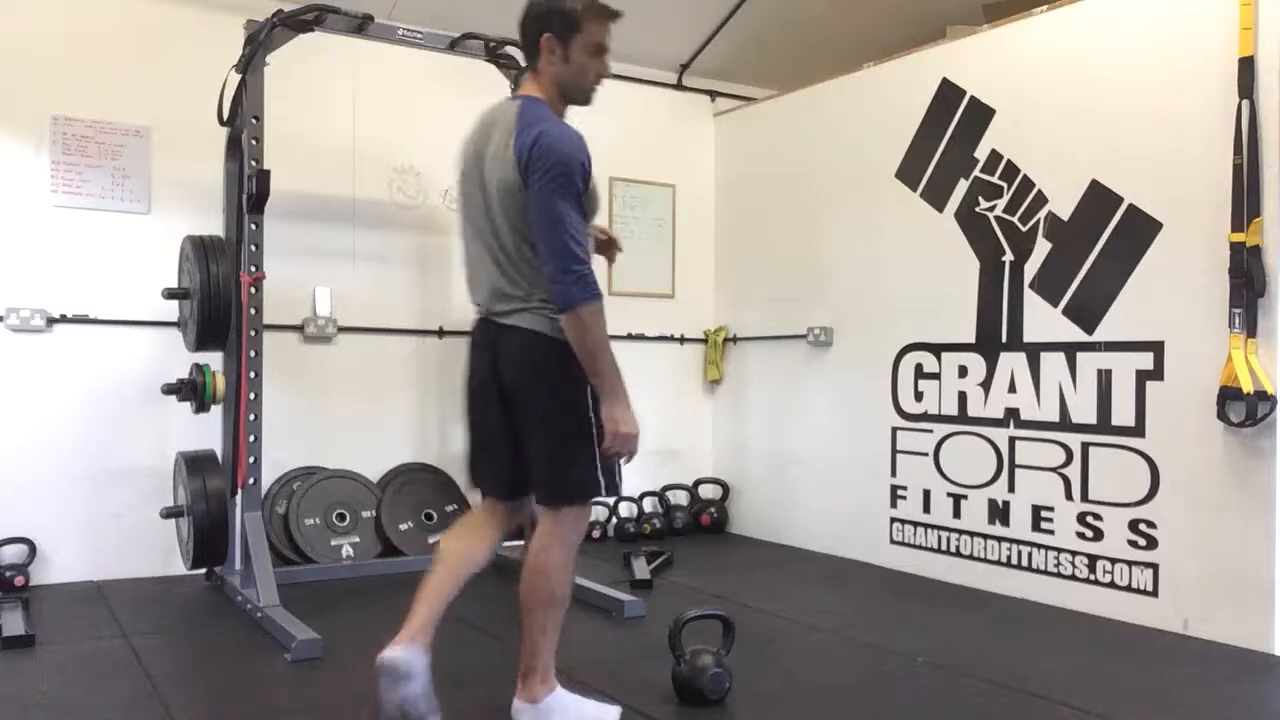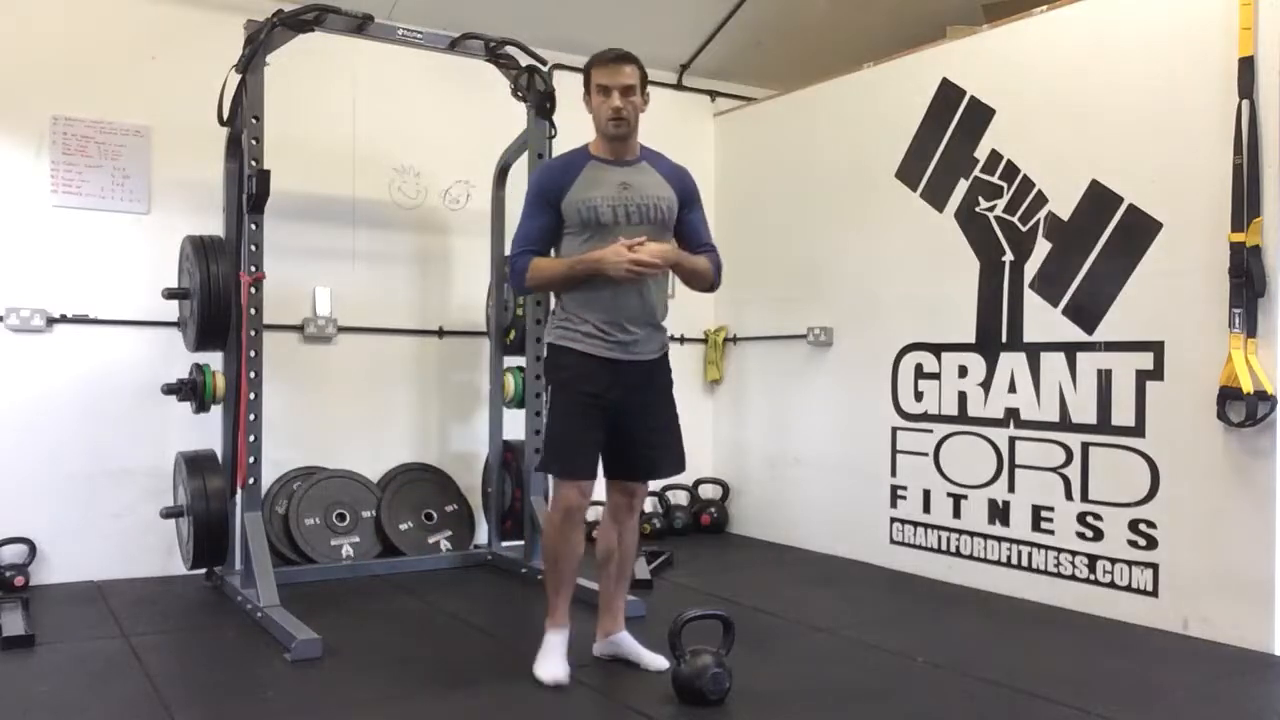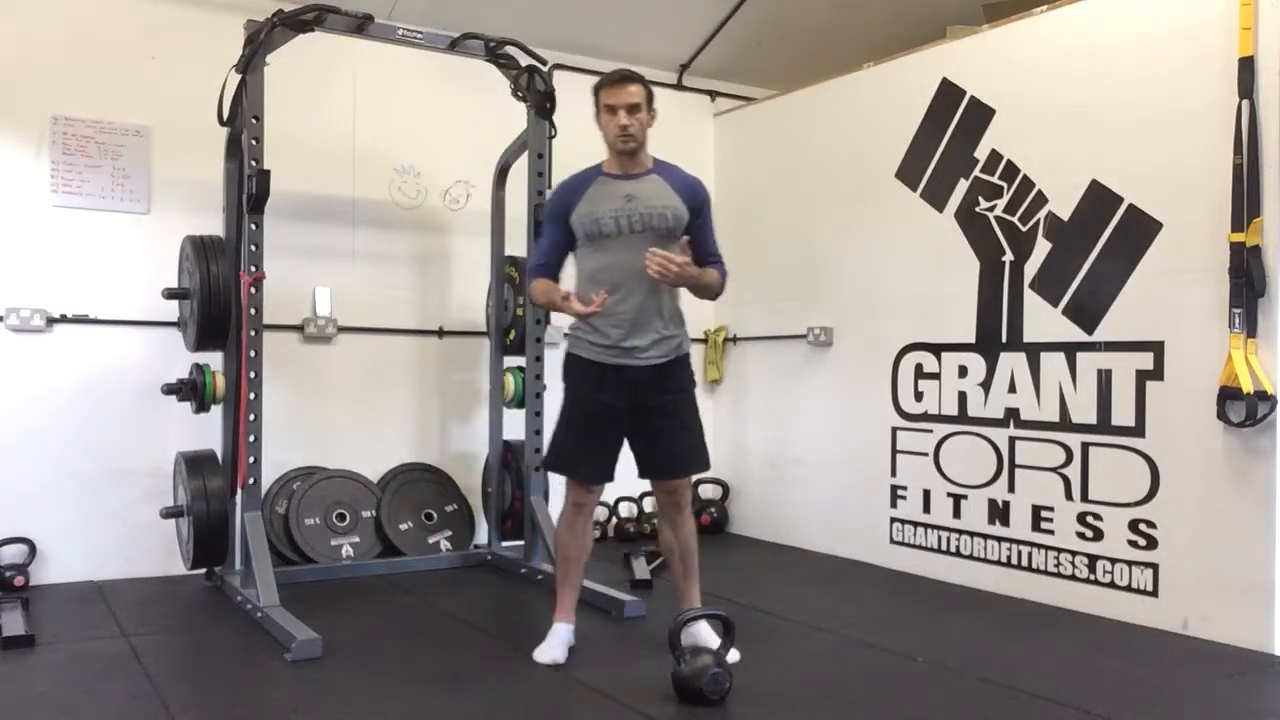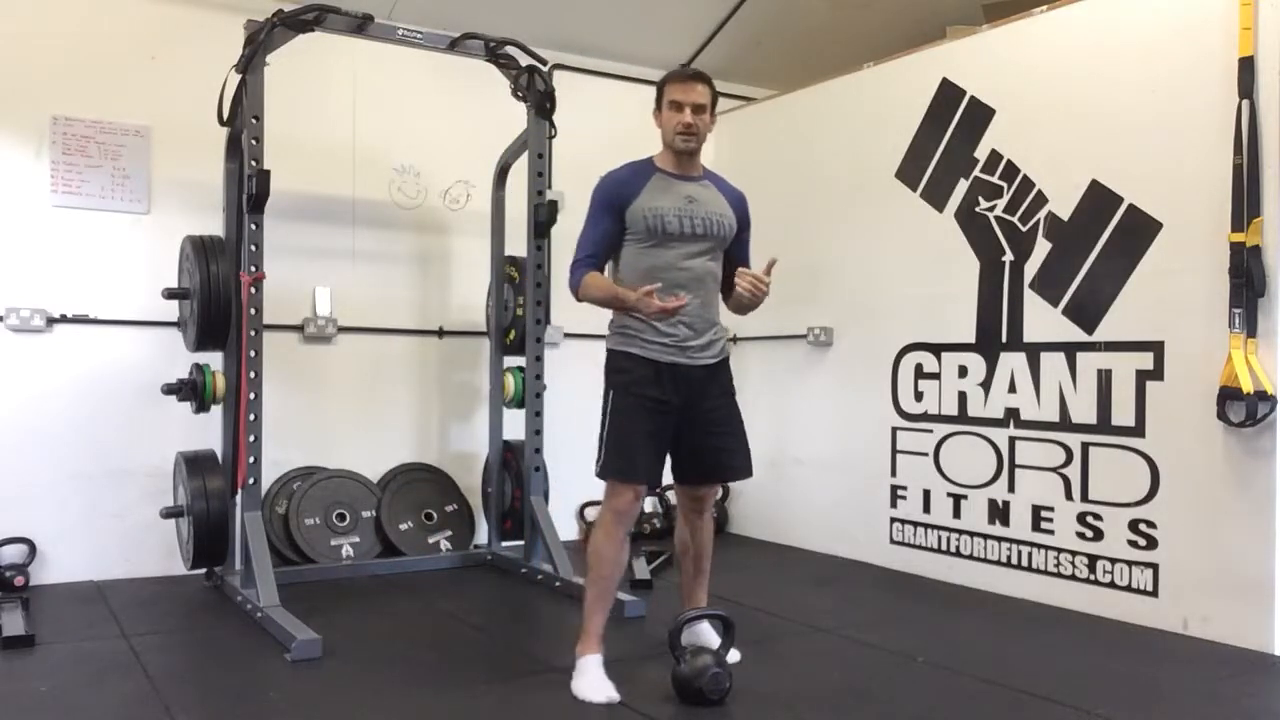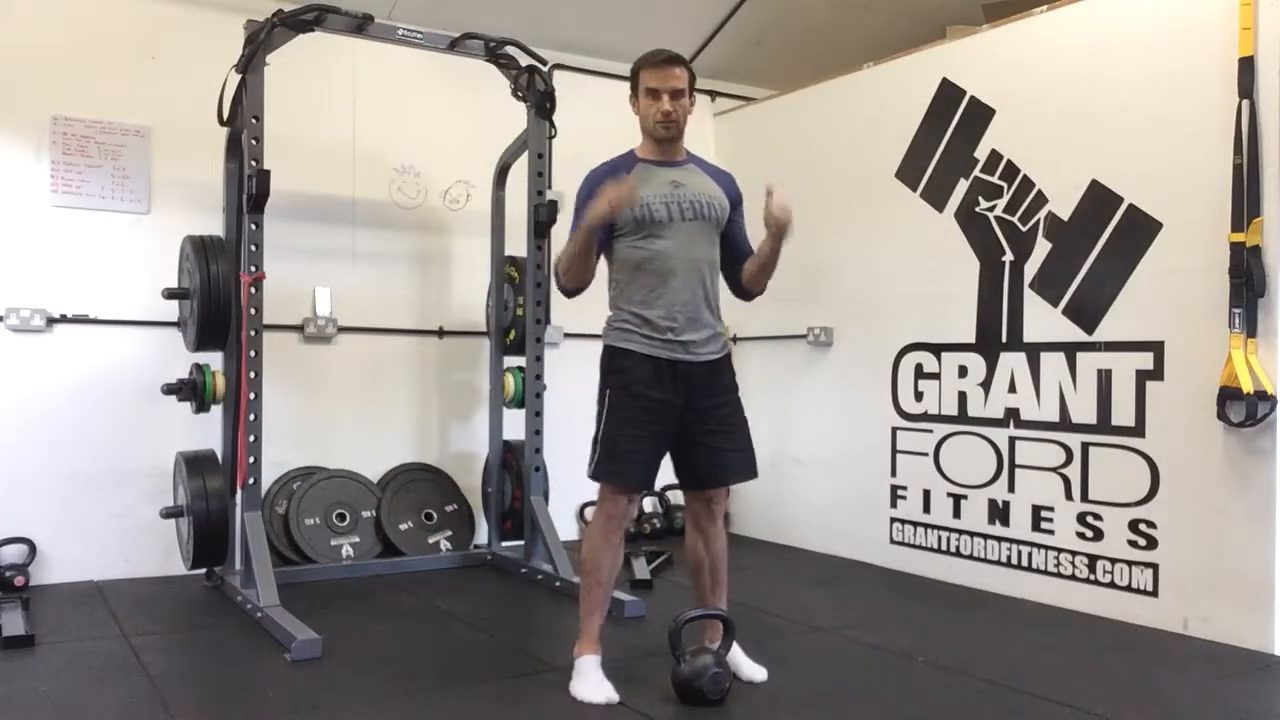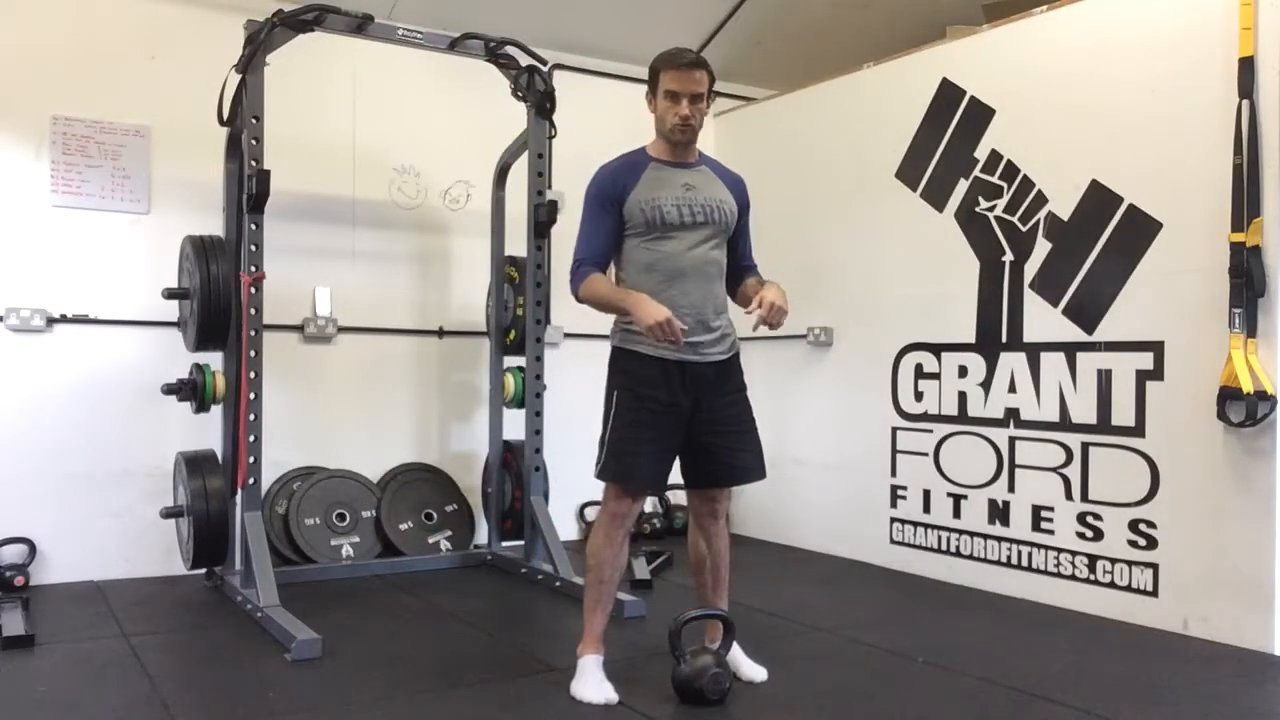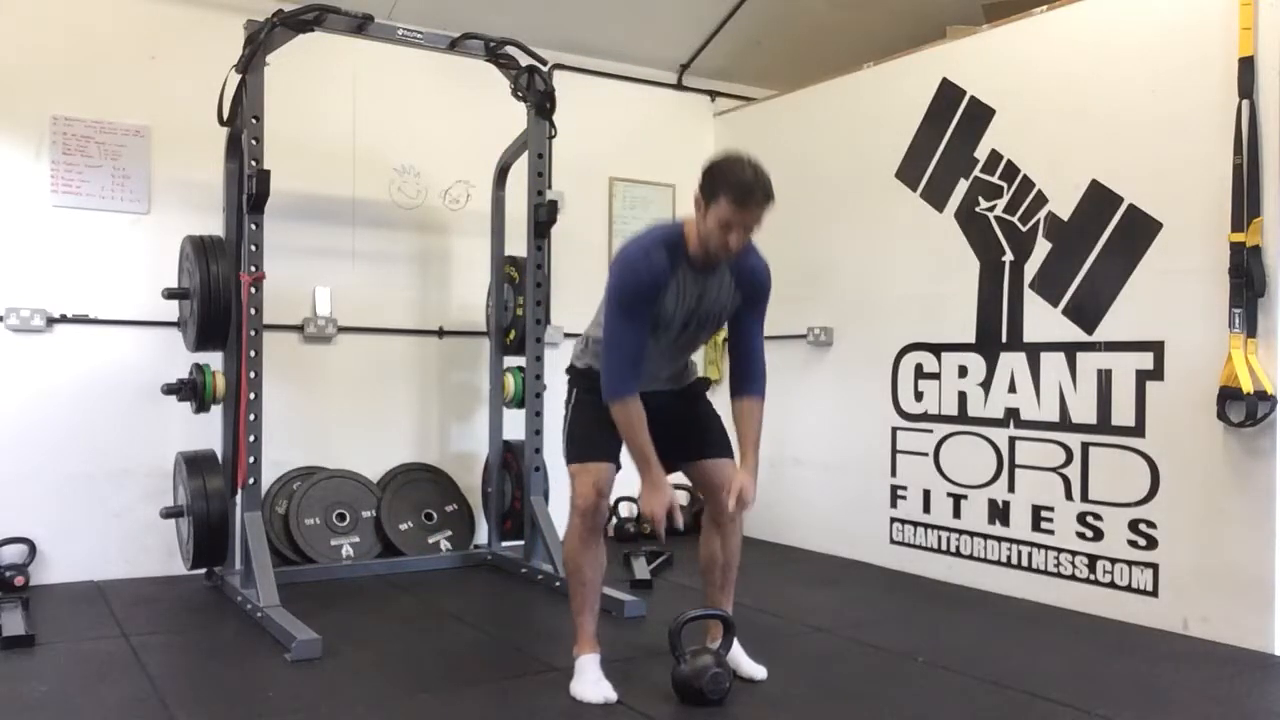
dt=0.7s
person 1, frame 1
left shoulder: (495, 129)
right shoulder: (554, 142)
right elbow: (569, 284)
left wrist: (576, 237)
right wrist: (614, 397)
left hip: (494, 343)
right hip: (545, 349)
left knee: (497, 508)
right knee: (563, 515)
left ankle: (409, 645)
person 1, frame 2
left shoulder: (674, 180)
right shoulder: (556, 177)
left elbow: (710, 273)
right elbow: (521, 271)
left wrist: (671, 257)
right wrist: (594, 261)
left hip: (647, 362)
right hip: (579, 358)
left knee: (628, 498)
right knee: (570, 498)
left ankle: (611, 629)
right ankle: (556, 628)
person 1, frame 3
left shoulder: (686, 190)
right shoulder: (571, 195)
left elbow: (715, 283)
right elbow: (539, 277)
left wrist: (687, 273)
right wrist: (561, 299)
left hip: (664, 365)
right hip: (594, 365)
left knee: (675, 495)
right knee: (580, 496)
left ankle: (694, 620)
right ankle: (563, 623)
person 1, frame 4
left shoulder: (731, 200)
right shoulder: (621, 187)
right elbow: (582, 277)
left wrist: (752, 292)
right wrist: (628, 299)
left hip: (708, 367)
right hip: (639, 364)
left knee: (699, 500)
right knee: (621, 502)
left ankle: (696, 621)
right ankle: (590, 653)
person 1, frame 5
left shoulder: (721, 184)
right shoulder: (607, 180)
left elbow: (742, 278)
right elbow: (569, 281)
left wrist: (773, 240)
right wrist: (592, 223)
left hip: (709, 363)
right hip: (636, 362)
left knee: (710, 504)
right knee: (617, 504)
left ankle: (716, 640)
right ankle: (588, 654)
person 1, frame 6
left shoulder: (730, 186)
right shoulder: (617, 179)
right elbow: (584, 277)
left wrist: (766, 288)
right wrist: (635, 300)
left hip: (718, 367)
right hip: (644, 365)
left knee: (712, 507)
right knee: (621, 506)
left ankle: (716, 640)
right ankle: (590, 654)
person 1, frame 7
left shoulder: (752, 272)
right shoulder: (643, 259)
left elbow: (748, 371)
right elbow: (619, 377)
left wrist: (747, 466)
right wrist: (651, 478)
left hip: (676, 384)
right hip: (601, 378)
left knee: (729, 494)
right knee: (590, 499)
left ankle: (718, 638)
right ankle: (587, 653)
